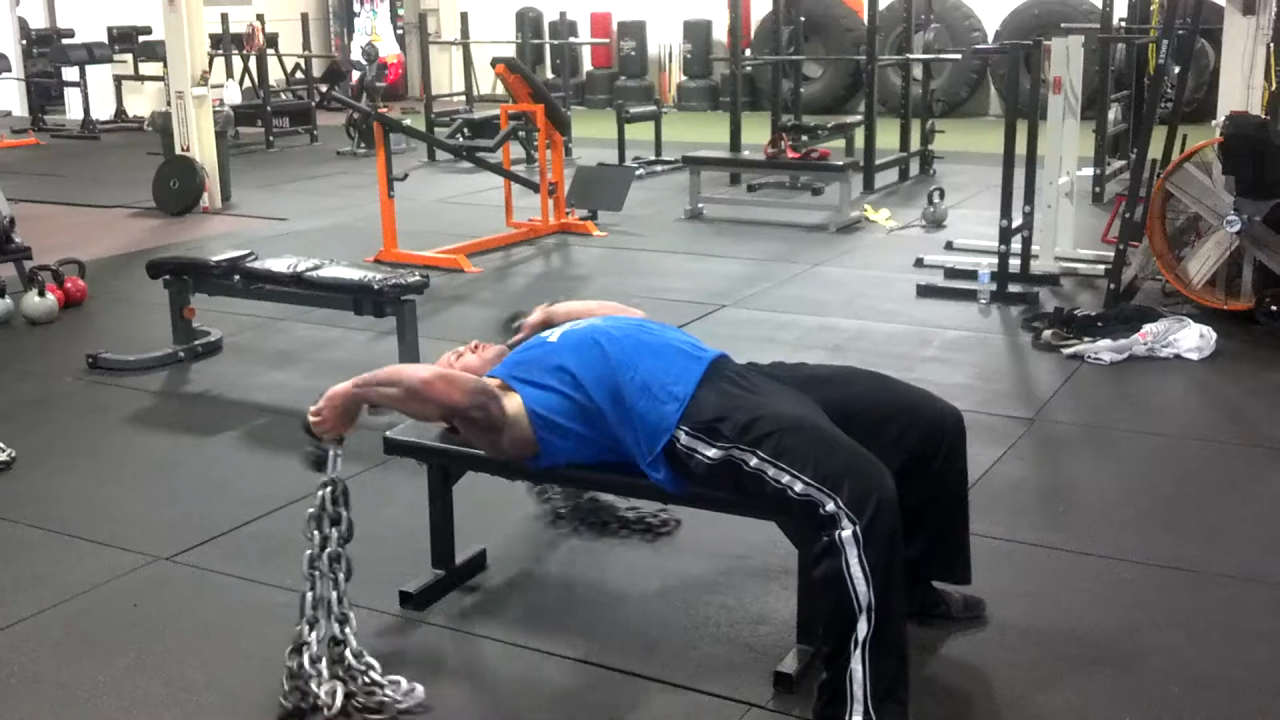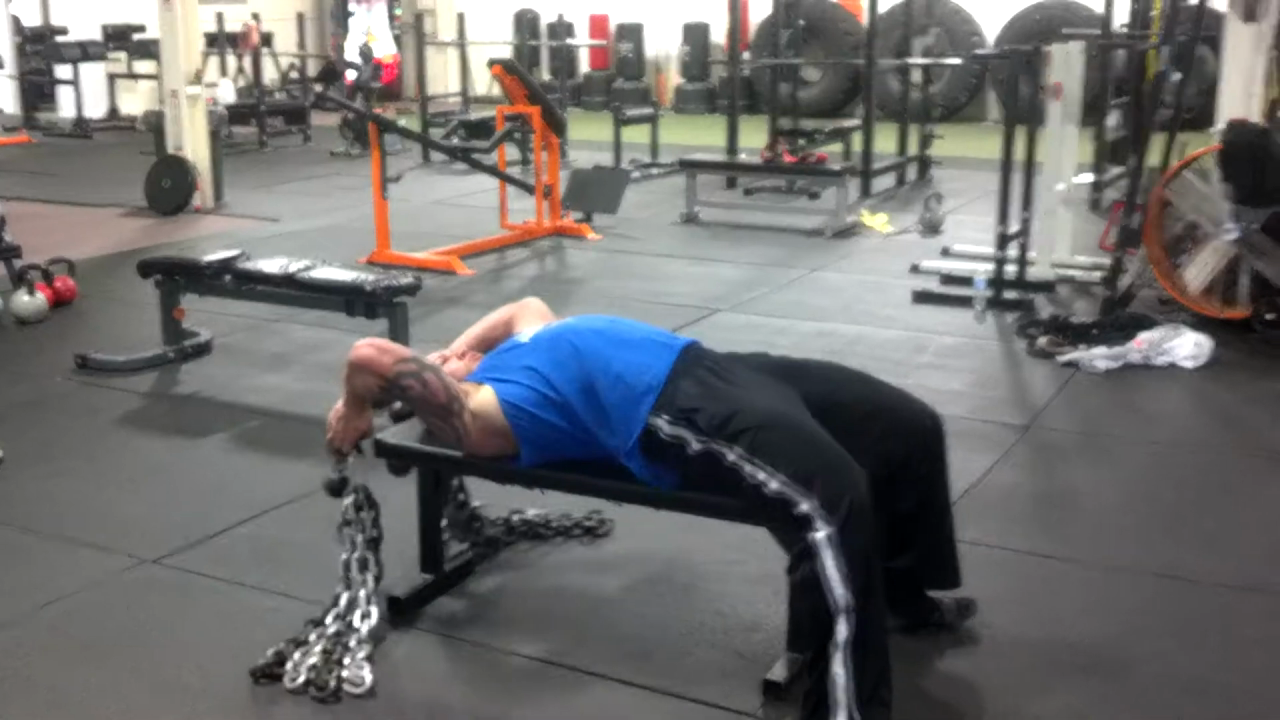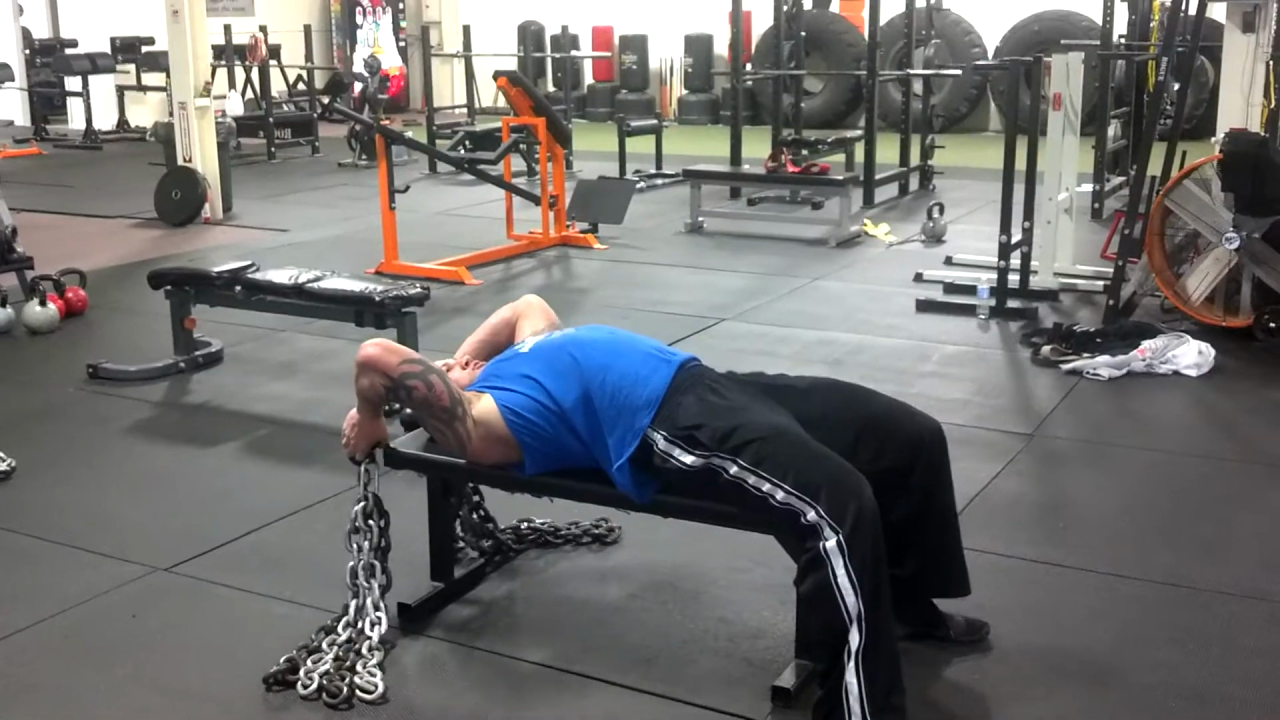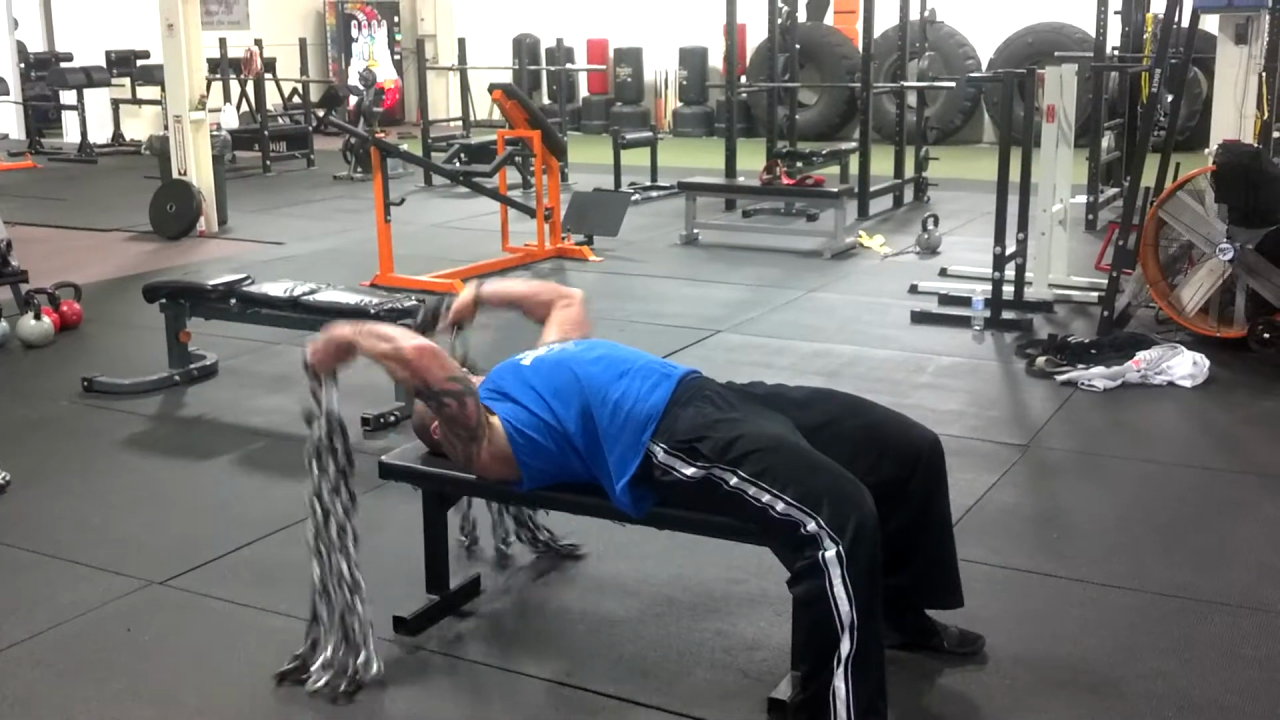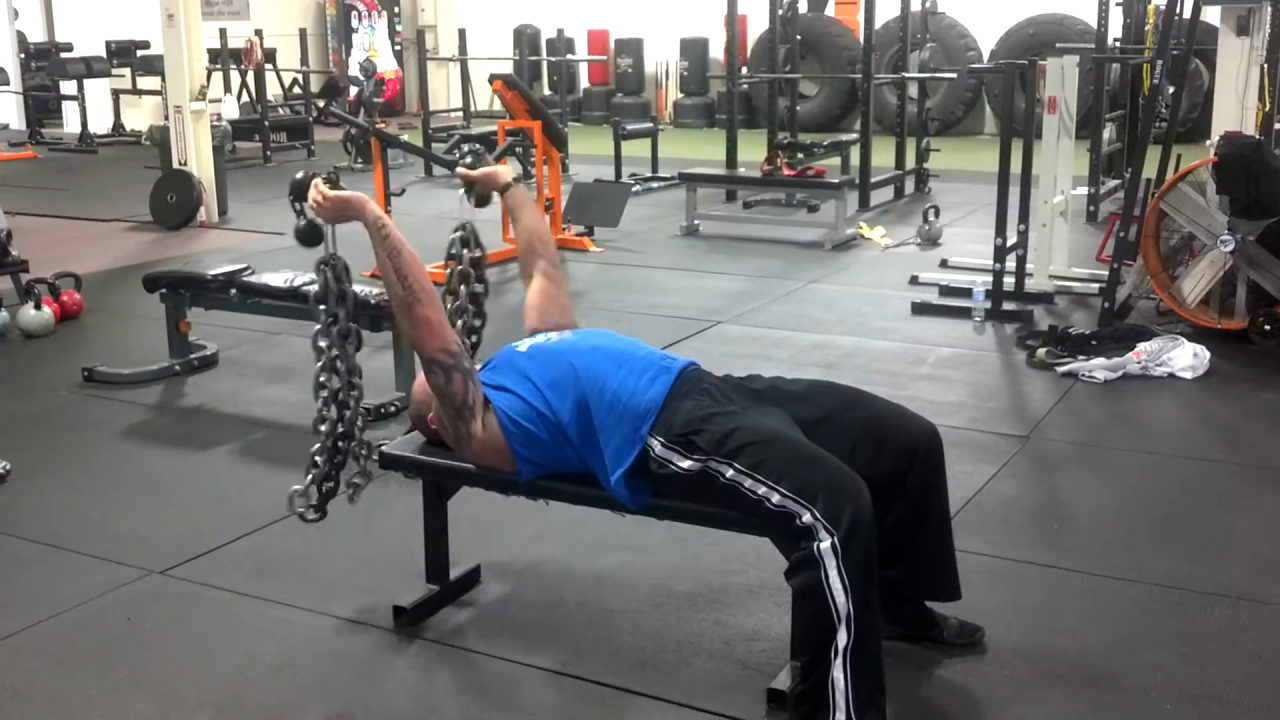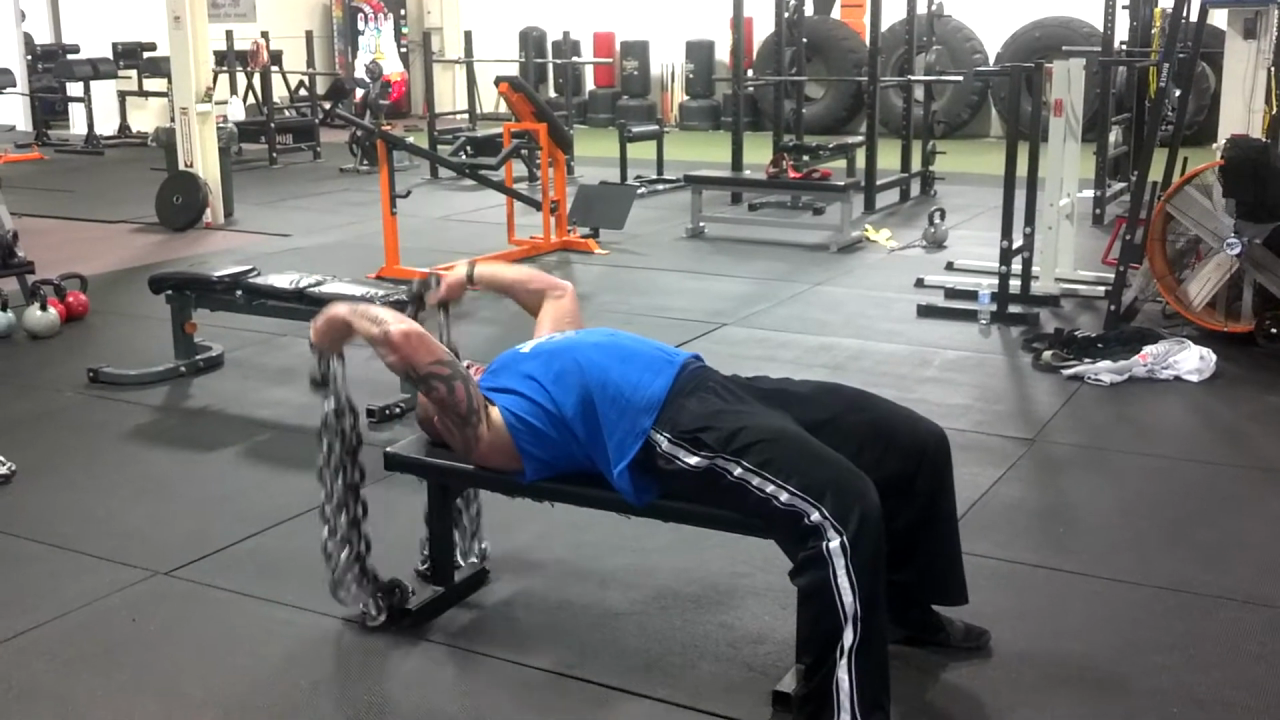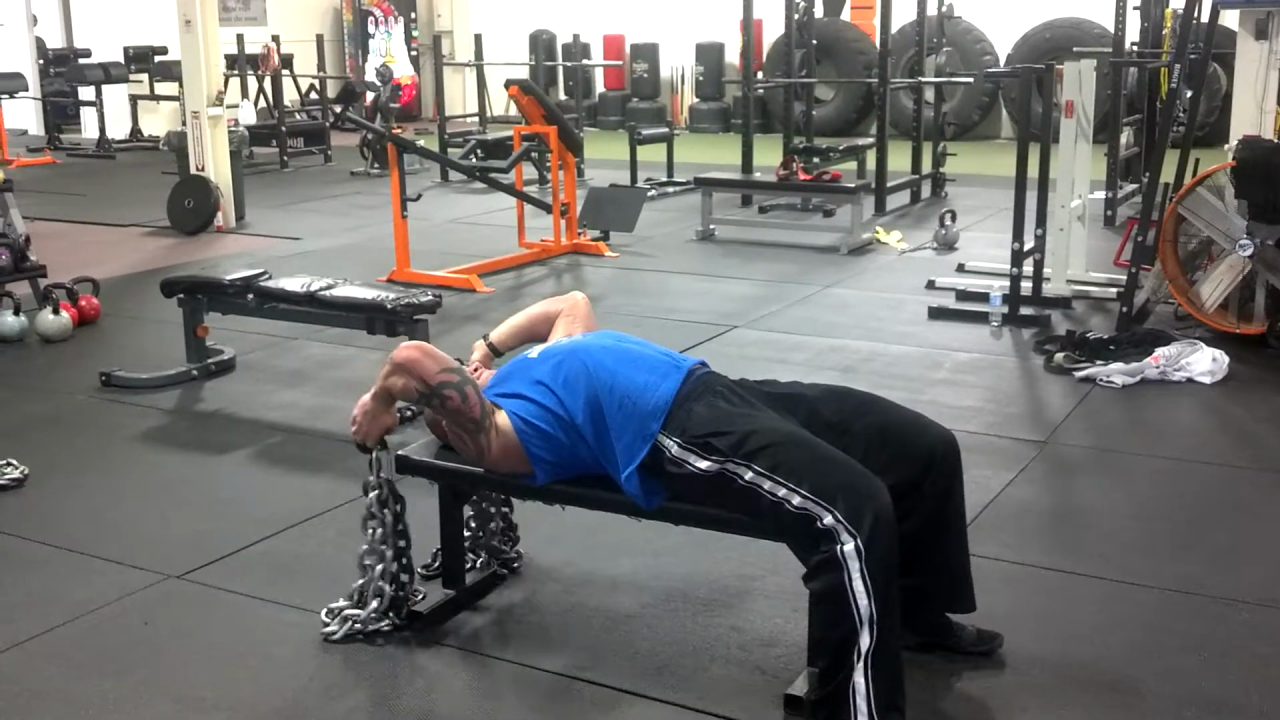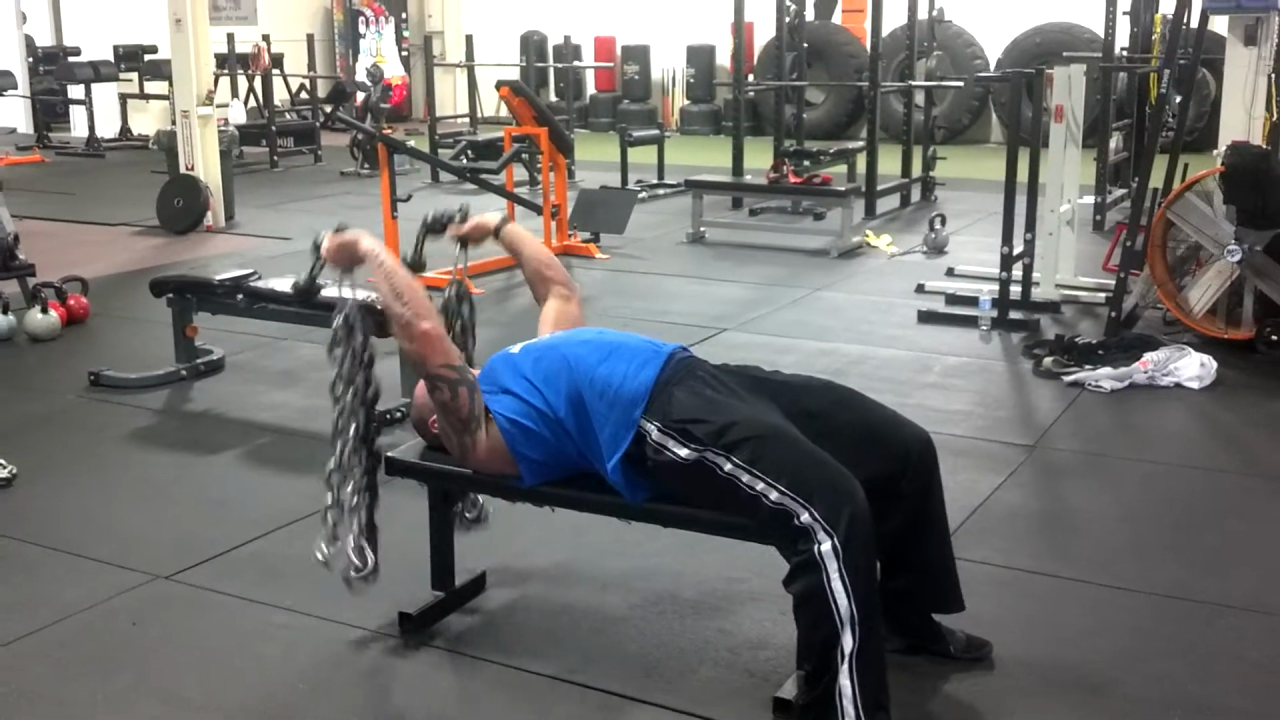
dt=0.5s
person 1, frame 1
left shoulder: (543, 356)
right shoulder: (497, 409)
left elbow: (624, 316)
right elbow: (437, 386)
left wrist: (549, 314)
right wrist: (349, 396)
left hip: (739, 377)
right hip: (695, 420)
left knee: (932, 426)
right knee: (859, 497)
left ankle: (908, 587)
person 1, frame 2
left shoulder: (517, 358)
right shoulder: (476, 416)
left elbow: (531, 307)
right elbow: (373, 355)
left wrist: (456, 343)
right wrist: (353, 411)
right hip: (674, 411)
left knee: (909, 429)
right knee: (833, 496)
left ankle: (902, 591)
person 1, frame 3
left shoulder: (521, 367)
right shoulder: (479, 422)
left elbow: (529, 304)
right elbow: (377, 356)
left wrist: (458, 353)
right wrist: (369, 417)
left hip: (712, 385)
right hip: (672, 427)
left knee: (914, 438)
right knee: (840, 506)
left ankle: (907, 604)
person 1, frame 4
left shoulder: (530, 371)
right shoulder: (480, 438)
left elbow: (567, 298)
right elbow: (420, 358)
left wrist: (477, 293)
right wrist: (343, 336)
left hip: (713, 397)
right hip: (672, 439)
left knee: (911, 450)
right knee: (840, 518)
left ankle: (897, 612)
person 1, frame 5
left shoulder: (526, 360)
right shoulder: (480, 426)
left elbow: (543, 270)
right elbow: (423, 320)
left wrist: (509, 186)
right wrist: (365, 212)
left hip: (711, 389)
right hip: (667, 434)
left knee: (909, 442)
right knee: (834, 509)
left ankle: (897, 605)
person 1, frame 6
left shoulder: (526, 368)
right shoulder: (483, 428)
left elbow: (559, 292)
right elbow: (409, 342)
left wrist: (471, 273)
right wrist: (345, 314)
left hip: (712, 388)
right hip: (670, 430)
left knee: (916, 445)
right knee: (843, 511)
left ankle: (906, 610)
person 1, frame 7
left shoulder: (541, 374)
right shoulder: (492, 432)
left elbow: (574, 303)
right elbow: (414, 359)
left wrist: (490, 340)
right wrist: (377, 402)
left hip: (720, 391)
right hip: (679, 434)
left knee: (928, 451)
right knee: (856, 514)
left ankle: (917, 615)
person 1, frame 8
left shoulder: (526, 370)
right shoulder: (481, 434)
left elbow: (560, 286)
right elbow: (424, 334)
left wrist: (499, 227)
right wrist: (366, 248)
right hip: (666, 422)
left knee: (904, 450)
right knee: (831, 514)
left ankle: (905, 616)
